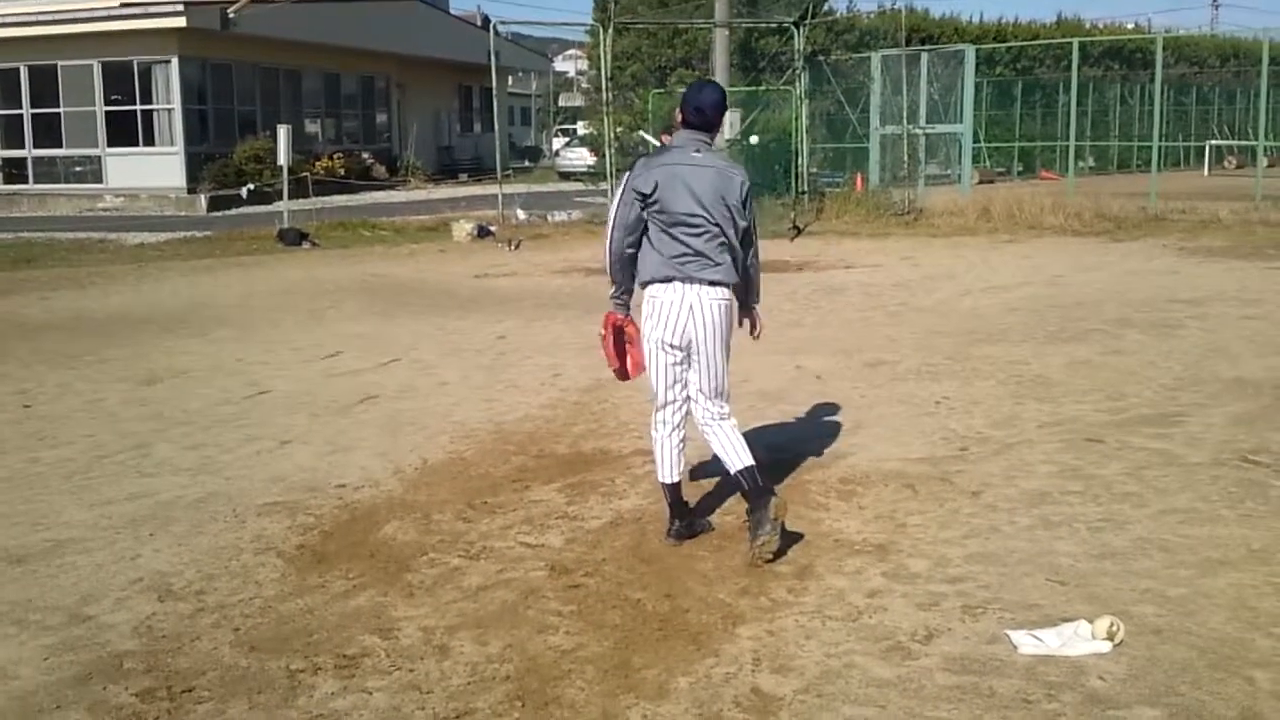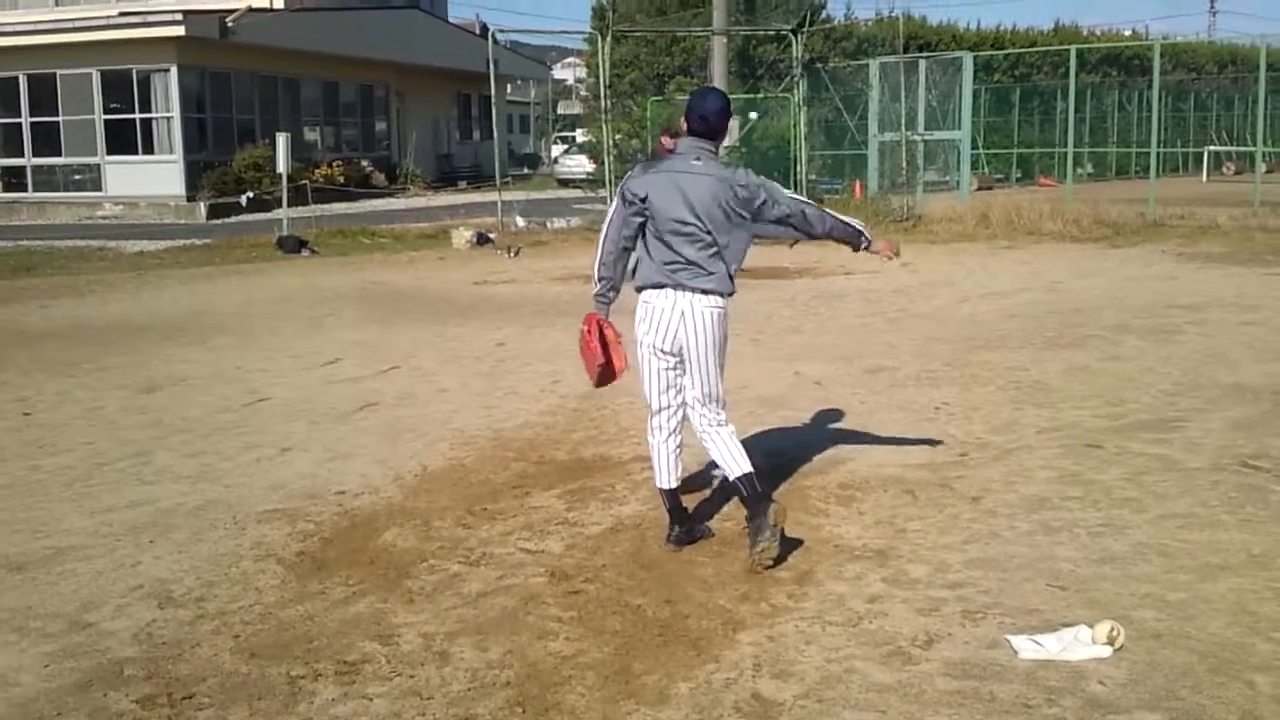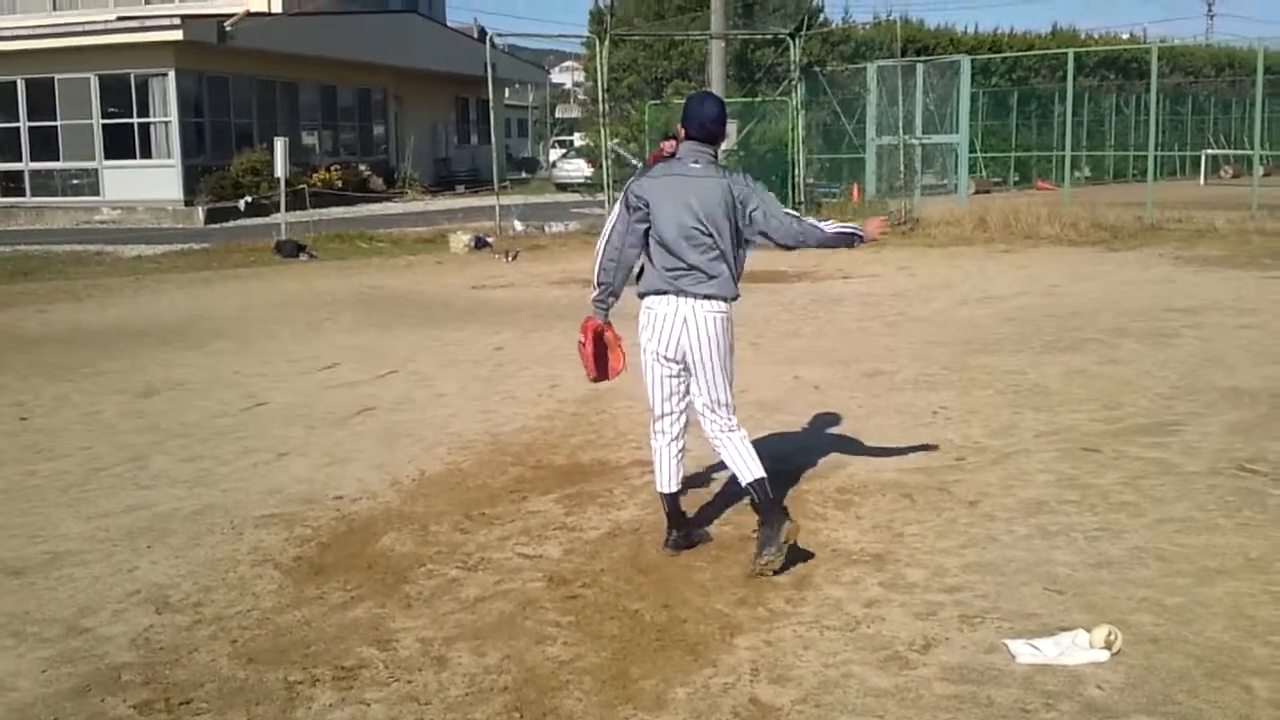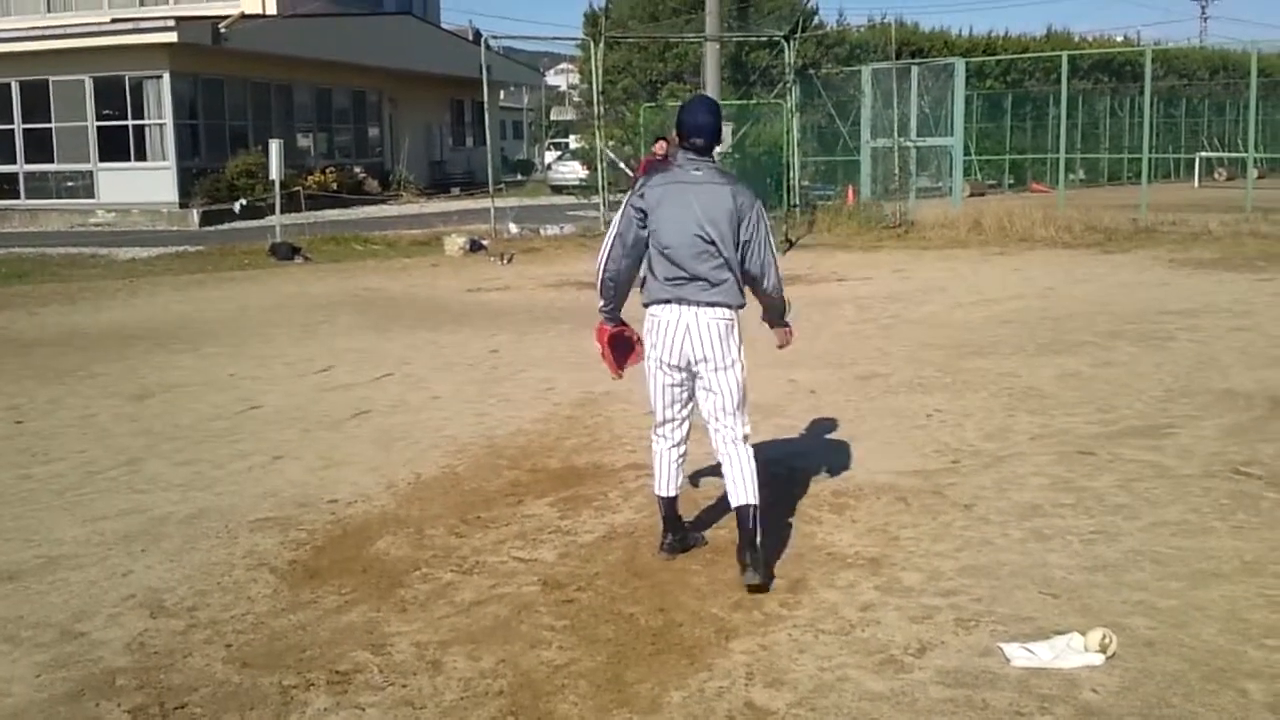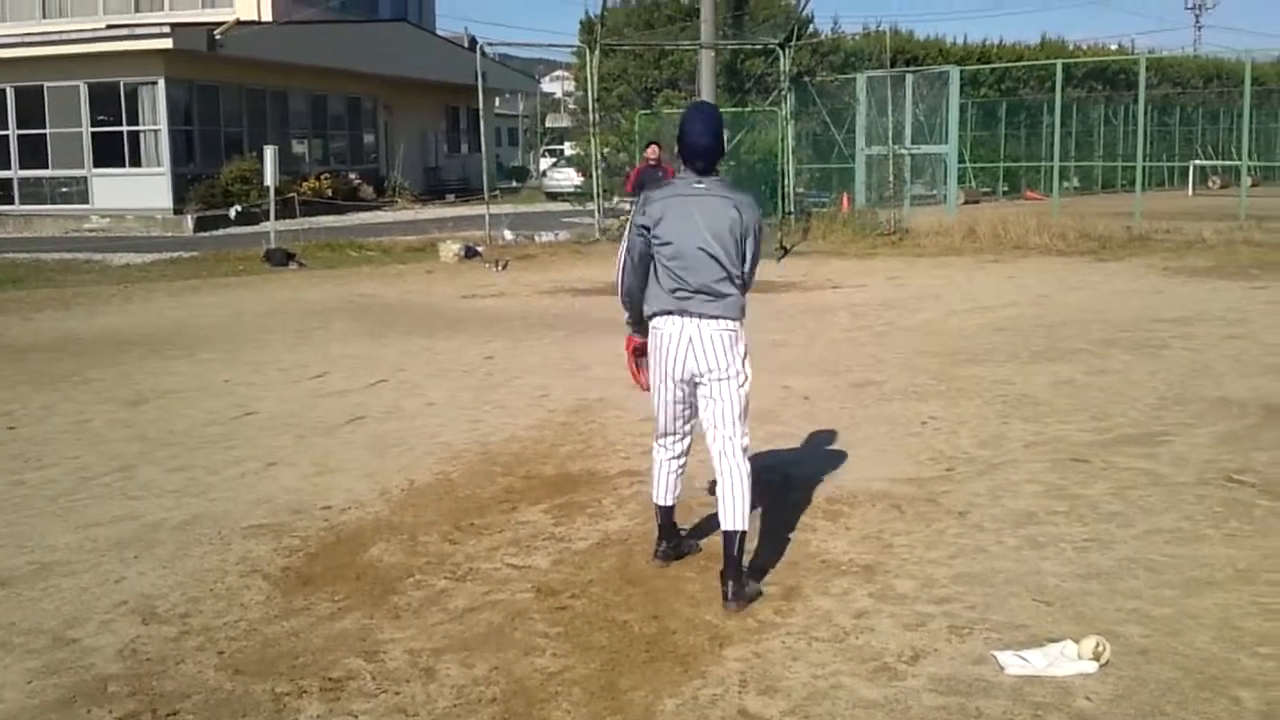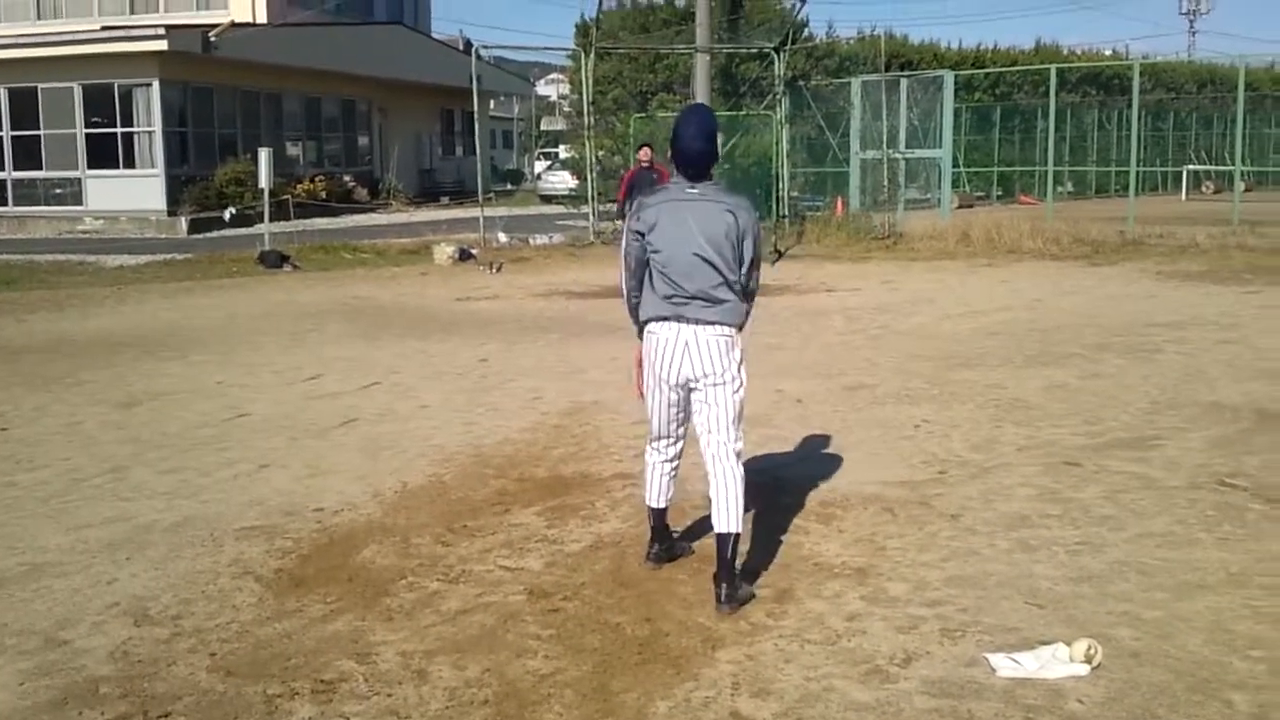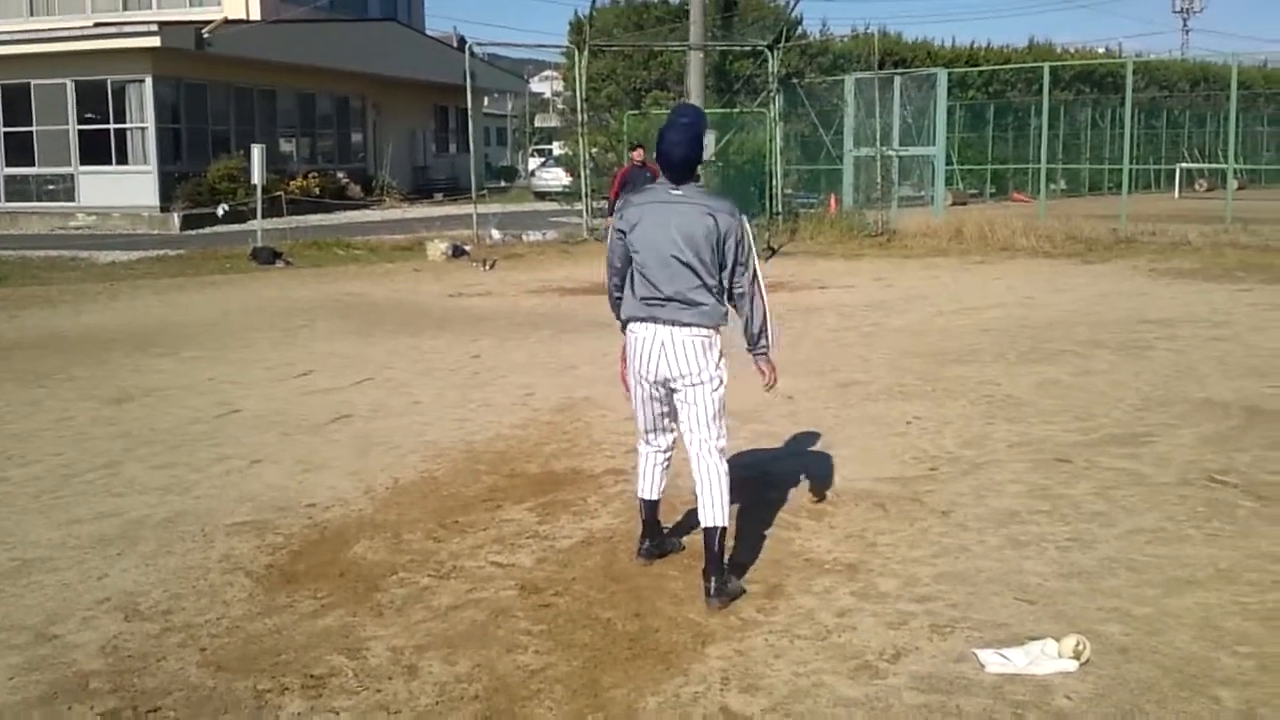
dt=0.2s
person 1, frame 1
left shoulder: (648, 169)
right shoulder: (733, 176)
left elbow: (621, 240)
right elbow: (747, 246)
left wrist: (620, 301)
right wrist: (749, 302)
left hip: (660, 299)
right hip: (715, 300)
left knee: (662, 411)
right knee: (712, 410)
left ankle: (680, 517)
right ankle: (759, 497)
person 1, frame 2
left shoulder: (645, 176)
right shoulder: (739, 184)
left elbow: (614, 245)
right elbow: (805, 215)
left wrist: (601, 305)
right wrist: (863, 237)
left hip: (656, 307)
right hip: (708, 309)
left knee: (663, 420)
right knee: (710, 416)
left ankle: (679, 521)
right ankle: (758, 504)
person 1, frame 3
left shoulder: (647, 182)
right shoulder: (735, 186)
left elbow: (615, 249)
right elbow: (792, 228)
left wrist: (600, 307)
right wrist: (858, 233)
left hip: (659, 312)
right hip: (711, 314)
left knee: (667, 425)
right knee: (722, 421)
left ankle: (677, 526)
right ankle: (770, 512)
person 1, frame 4
left shoulder: (649, 189)
right shoulder: (738, 194)
left elbow: (617, 258)
right elbow: (762, 267)
left wrist: (609, 311)
right wrist: (778, 318)
left hip: (664, 320)
right hip: (719, 323)
left knee: (669, 431)
right knee: (732, 436)
left ankle: (672, 531)
right ankle: (750, 550)
person 1, frame 5
left shoulder: (651, 204)
right shoulder: (742, 207)
left elbow: (630, 276)
right elbow: (745, 277)
left wrist: (638, 326)
left hip: (666, 333)
right hip: (722, 336)
left knee: (669, 443)
right knee: (730, 453)
left ankle: (667, 539)
right ankle: (734, 577)
person 1, frame 6
left shoulder: (646, 210)
right shoulder: (740, 211)
left elbow: (632, 282)
right elbow: (747, 285)
left hip: (661, 339)
right hip: (718, 342)
left knee: (662, 447)
right knee: (724, 458)
left ankle: (660, 540)
right ankle: (726, 581)
person 1, frame 7
left shoulder: (629, 210)
right shoulder: (723, 214)
left elbow: (614, 281)
right elbow: (745, 285)
right wrist: (761, 349)
left hip: (643, 338)
right hip: (696, 343)
left knee: (653, 441)
right knee: (708, 455)
left ankle: (651, 535)
right ankle: (715, 575)
